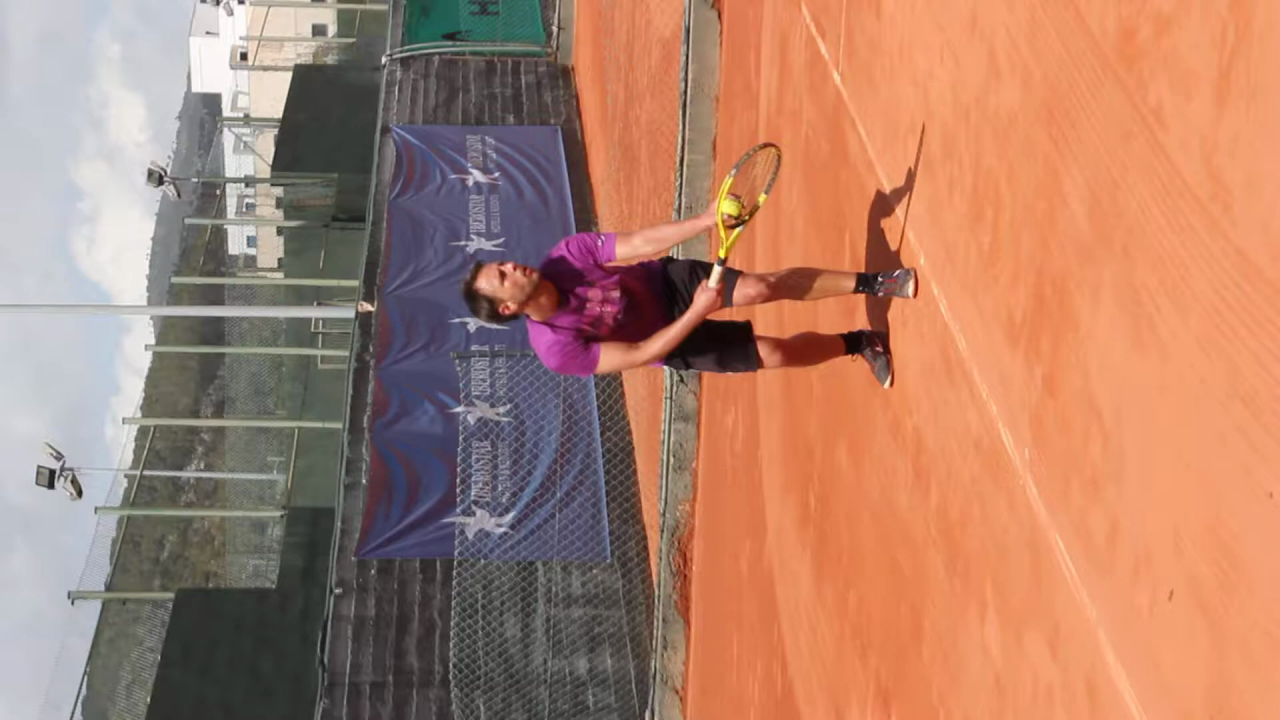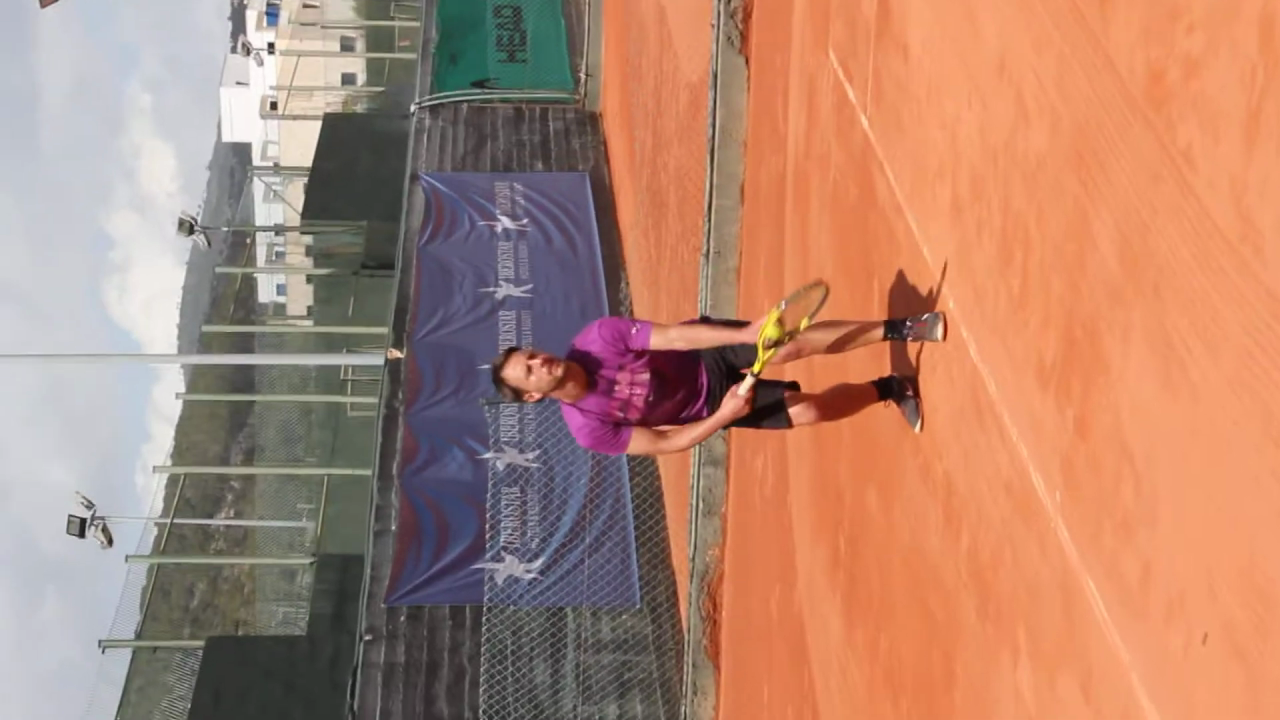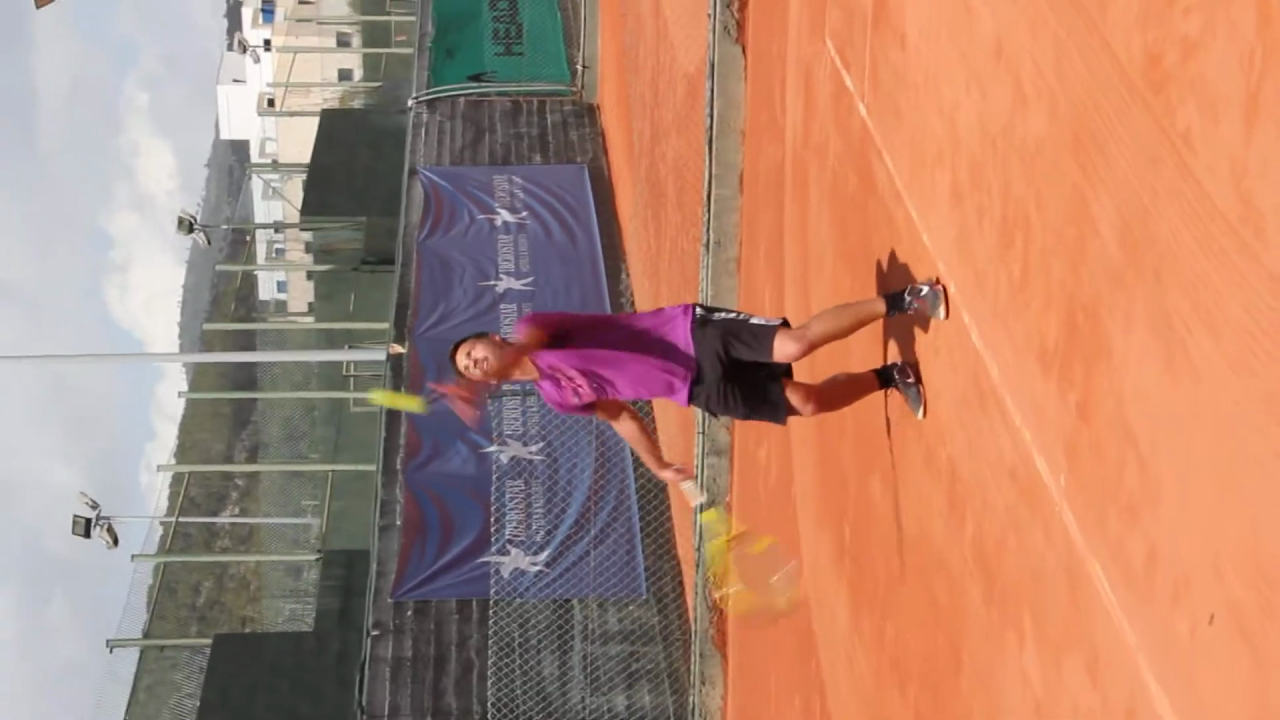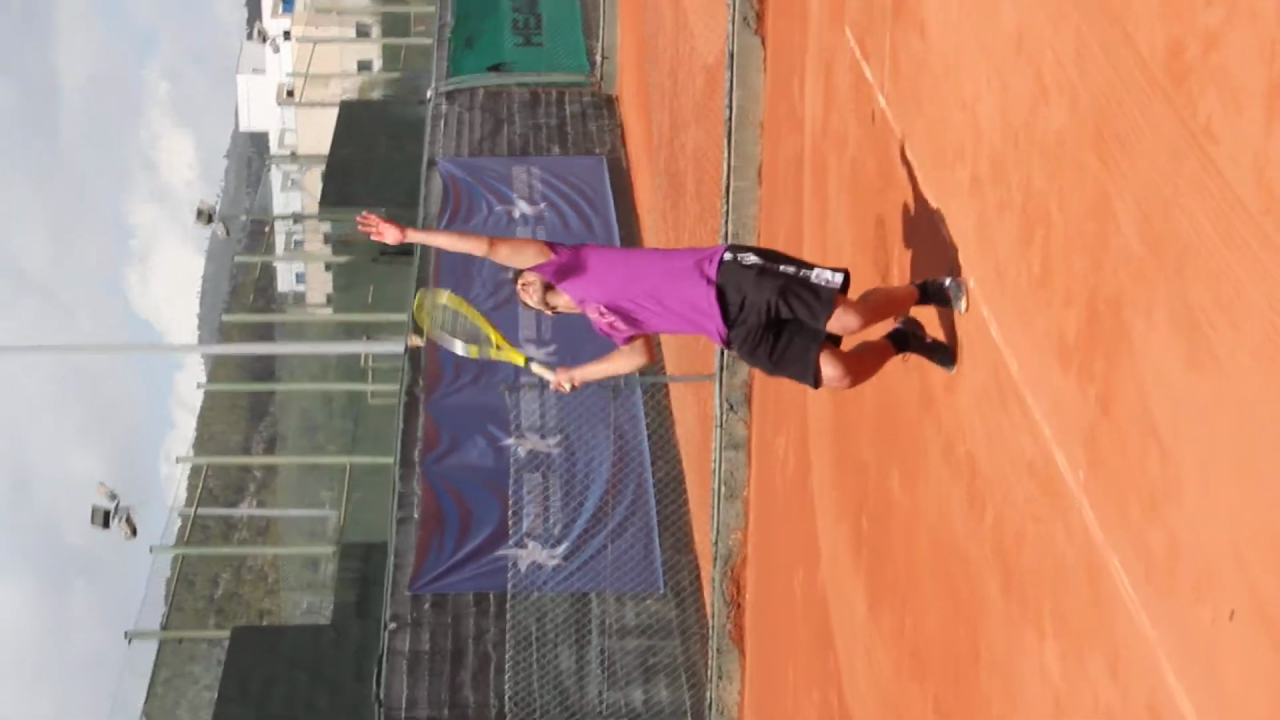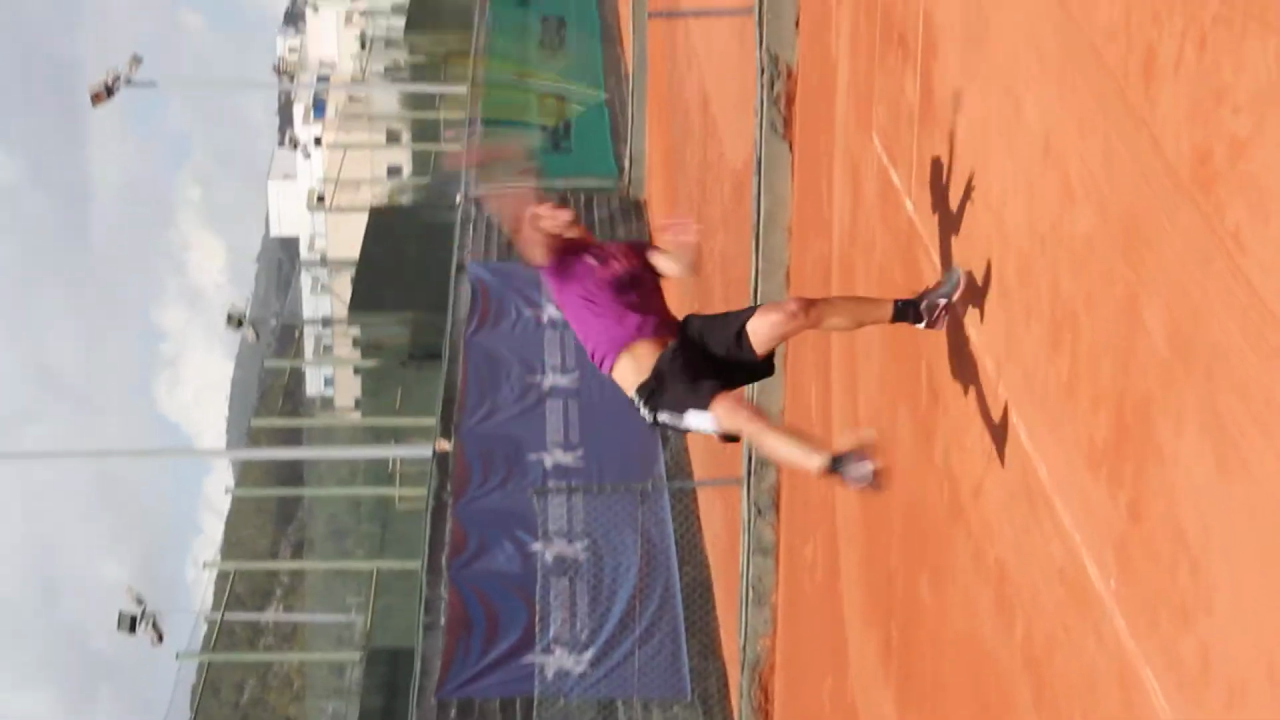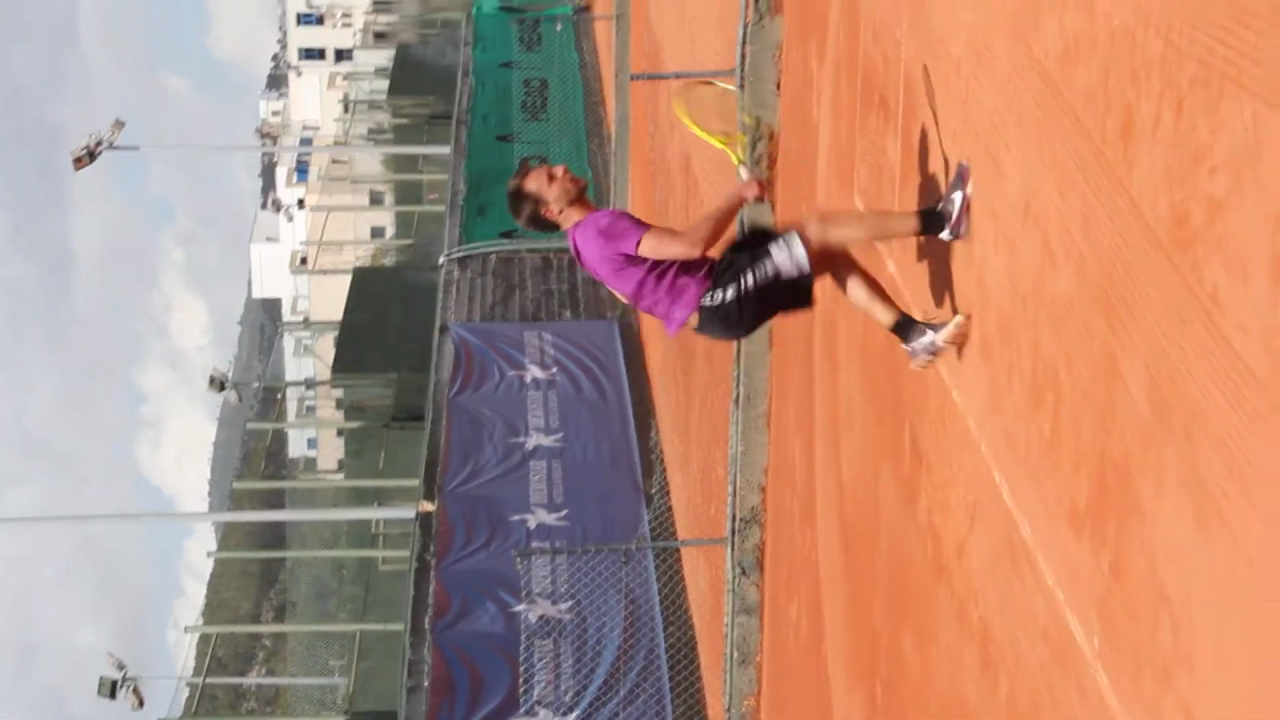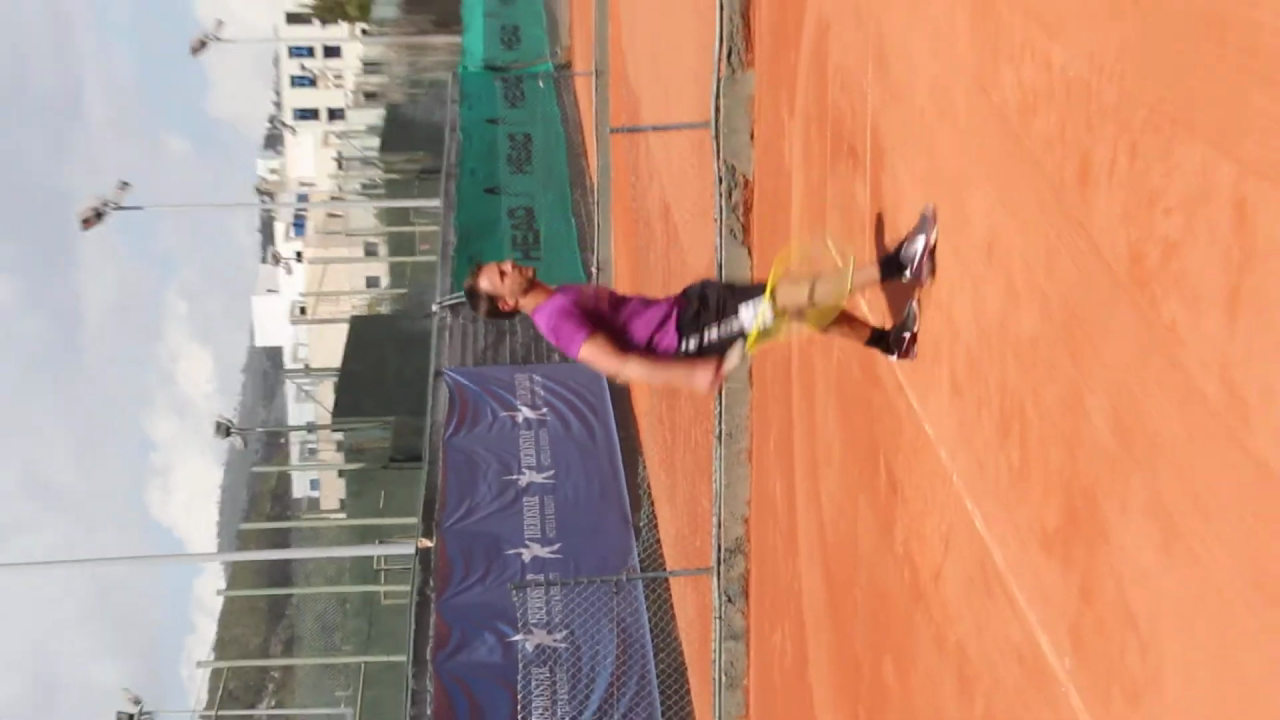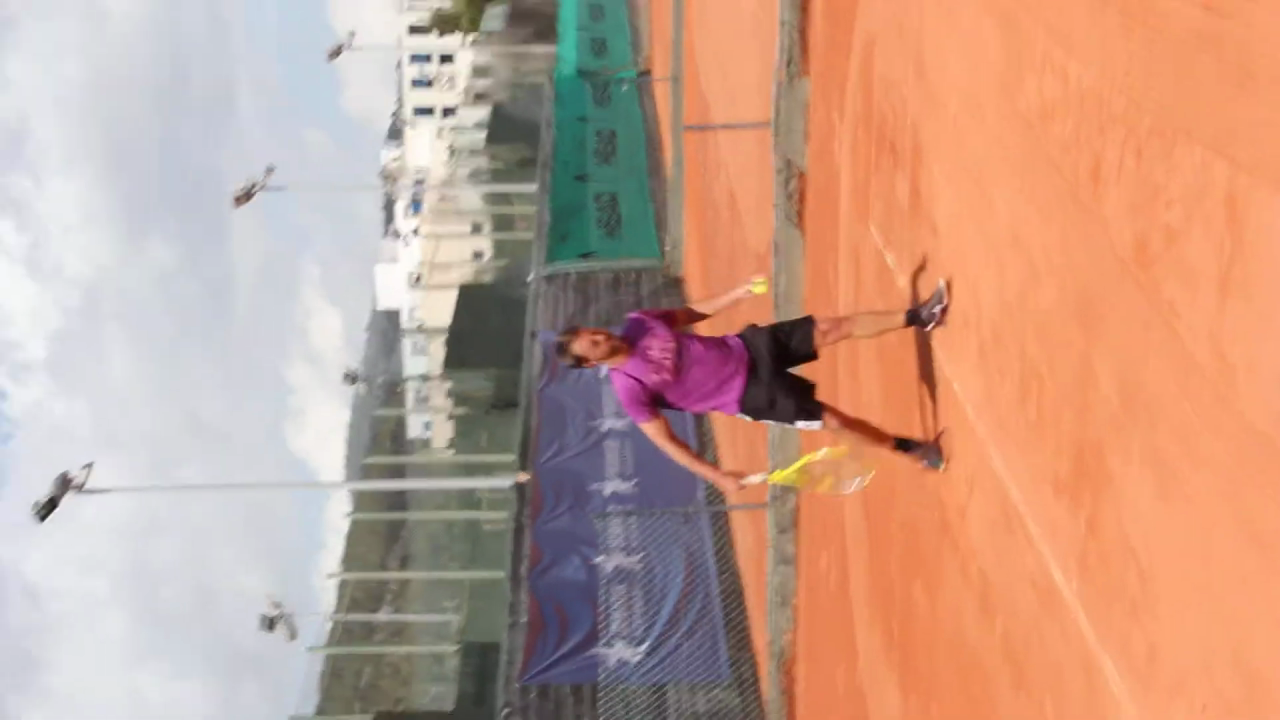
dt=0.5s
person 1, frame 1
left shoulder: (567, 256)
right shoulder: (555, 349)
left elbow: (643, 242)
right elbow: (639, 355)
left wrist: (711, 217)
right wrist: (696, 314)
left hip: (670, 282)
right hip: (673, 346)
left knee: (755, 288)
right knee: (773, 354)
left ankle: (873, 282)
right ankle: (859, 343)
person 1, frame 2
left shoulder: (597, 339)
right shoulder: (588, 428)
left elbow: (676, 335)
right elbow: (664, 443)
left wrist: (747, 332)
right wrist: (723, 416)
left hip: (705, 353)
right hip: (706, 408)
left knee: (787, 347)
right knee: (808, 410)
left ankle: (902, 328)
right ankle: (890, 388)
person 1, frame 3
left shoulder: (534, 333)
right shoulder: (557, 398)
left elbow: (523, 344)
right elbow: (624, 417)
left wrist: (480, 368)
right wrist: (661, 466)
left hip: (692, 333)
right hip: (699, 389)
left knee: (791, 342)
right knee: (803, 401)
left ankle: (902, 301)
right ankle: (893, 376)
person 1, frame 4
left shoulder: (564, 264)
right shoulder: (606, 320)
left elbow: (494, 246)
right elbow: (642, 351)
left wrist: (412, 233)
right wrist: (575, 374)
left hip: (730, 276)
right hip: (743, 332)
left knee: (852, 317)
right knee: (837, 374)
left ankle: (930, 290)
right ankle: (904, 340)
person 1, frame 5
left shoulder: (626, 255)
right shoulder: (558, 266)
left elbow: (683, 265)
right elbow: (525, 236)
left wrist: (681, 248)
left hip: (692, 341)
right hip: (656, 387)
left knee: (790, 313)
right knee: (739, 415)
left ankle: (922, 309)
right ankle: (840, 466)
person 1, frame 6
left shoulder: (590, 237)
right shoulder: (601, 227)
right elbow: (690, 245)
right wrist: (737, 195)
left hip: (712, 299)
right hip: (715, 304)
left knee: (833, 255)
right knee: (820, 227)
left ankle: (914, 334)
right ankle: (938, 220)
person 1, frame 7
left shoulder: (561, 297)
right shoulder: (556, 323)
right elbow: (617, 365)
right wrist: (690, 374)
left hip: (684, 309)
right hip: (685, 343)
left knee: (800, 297)
right knee: (795, 293)
left ankle: (889, 341)
right ankle: (900, 266)
person 1, frame 8
left shoulder: (638, 324)
right shoulder: (629, 387)
left elbow: (688, 315)
right elbow: (665, 441)
left wrist: (735, 295)
right wrist: (719, 476)
left hip: (747, 350)
right hip: (750, 393)
left knee: (832, 328)
right knee: (833, 420)
left ankle: (919, 317)
right ankle: (910, 448)
